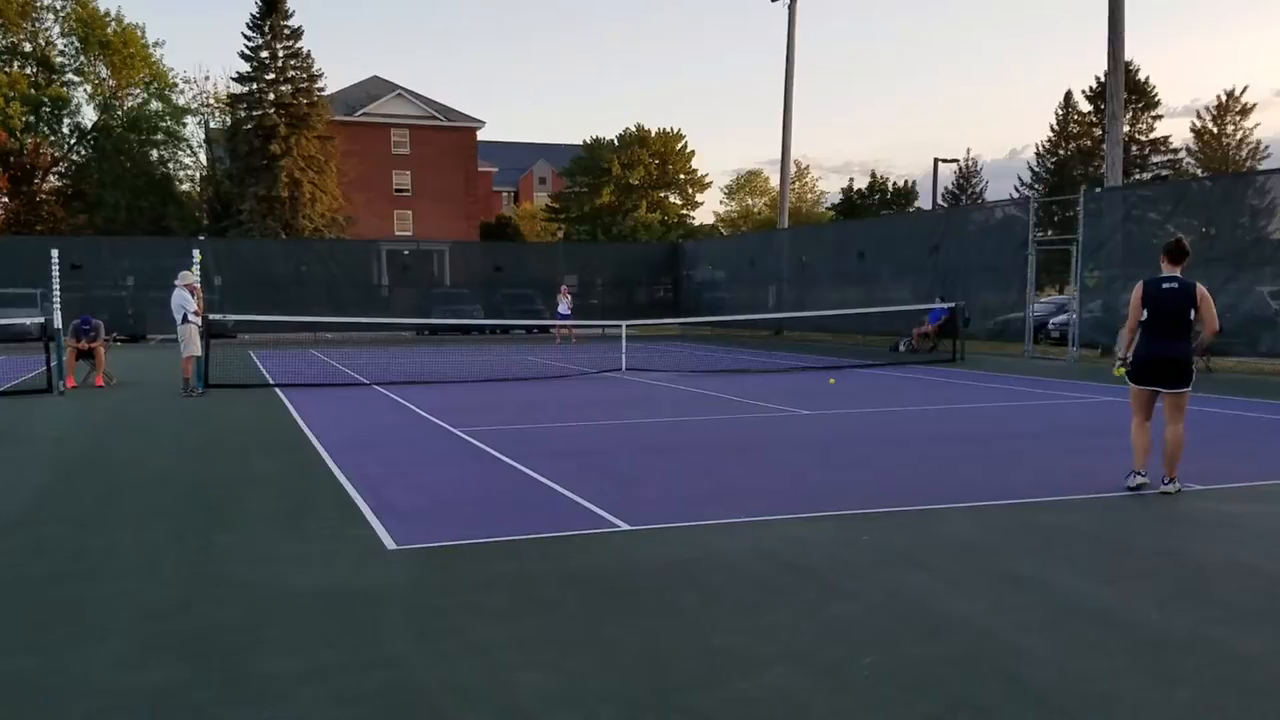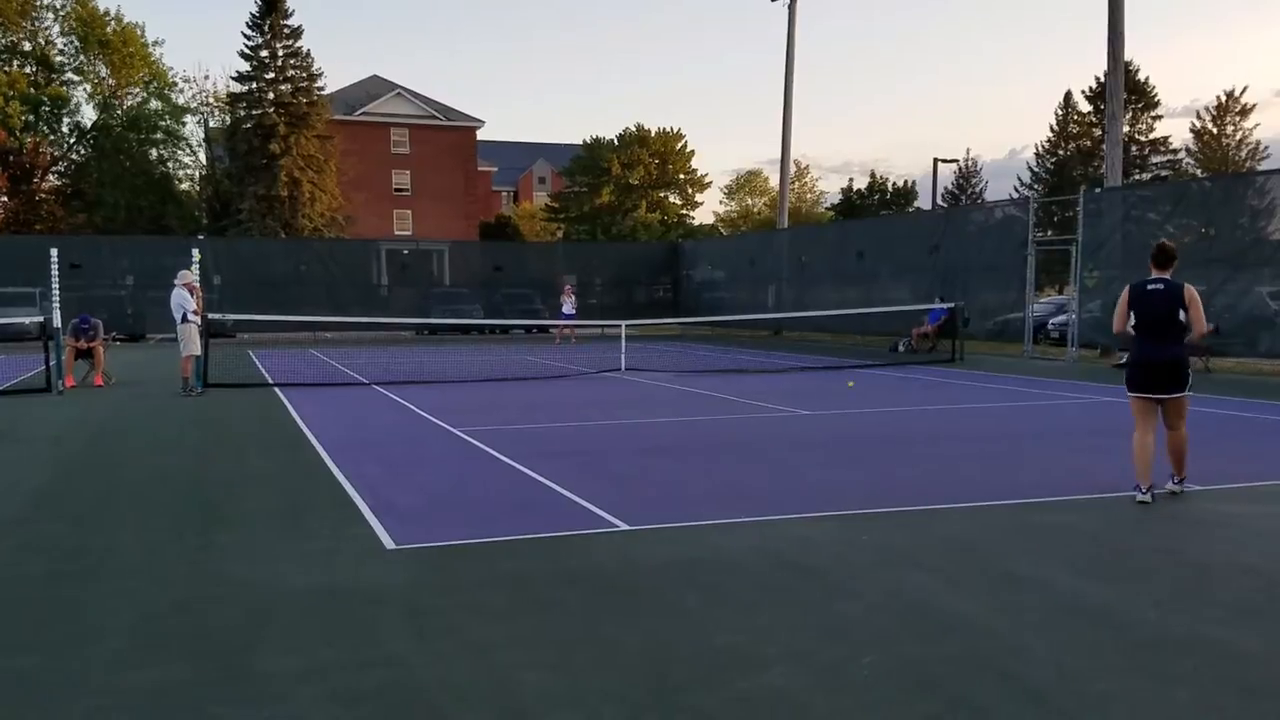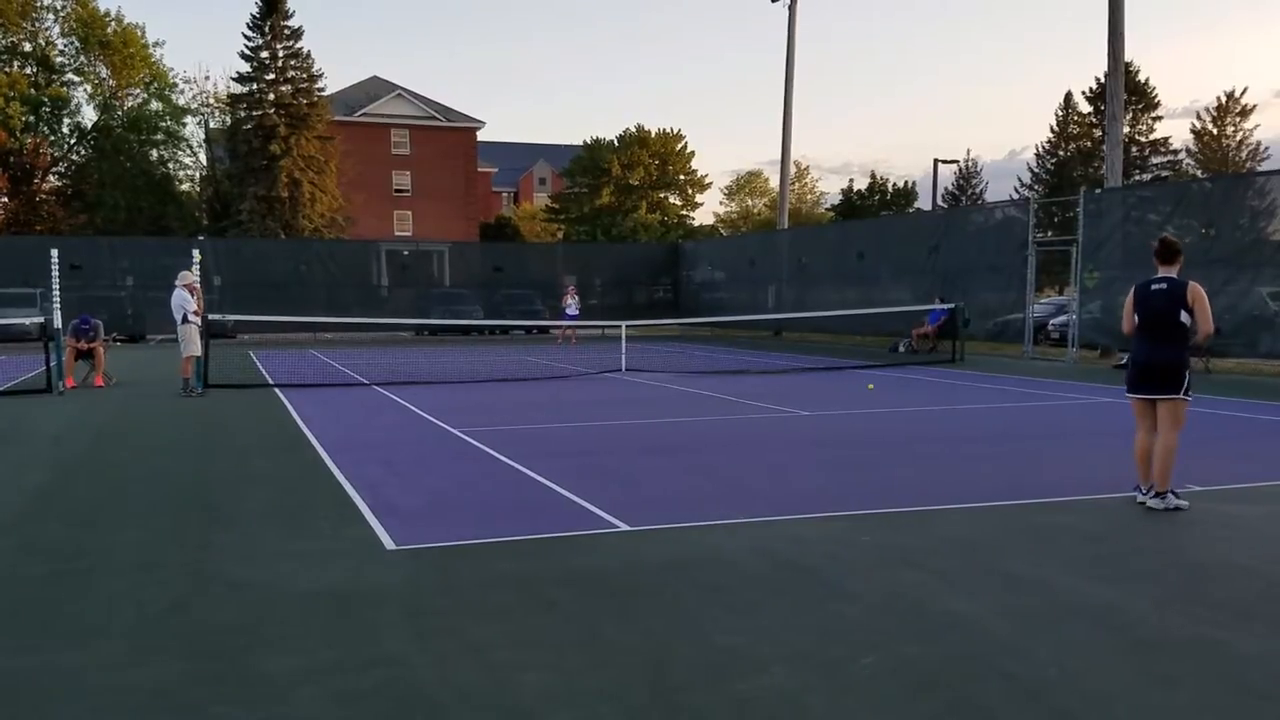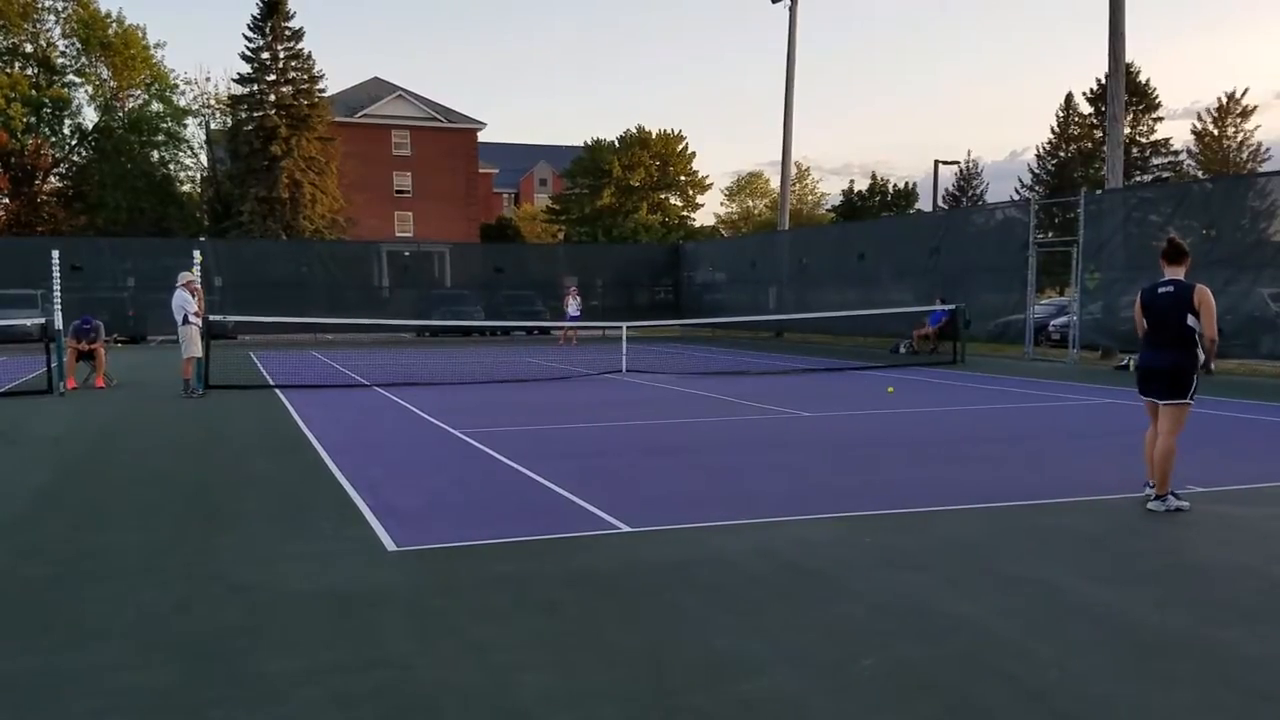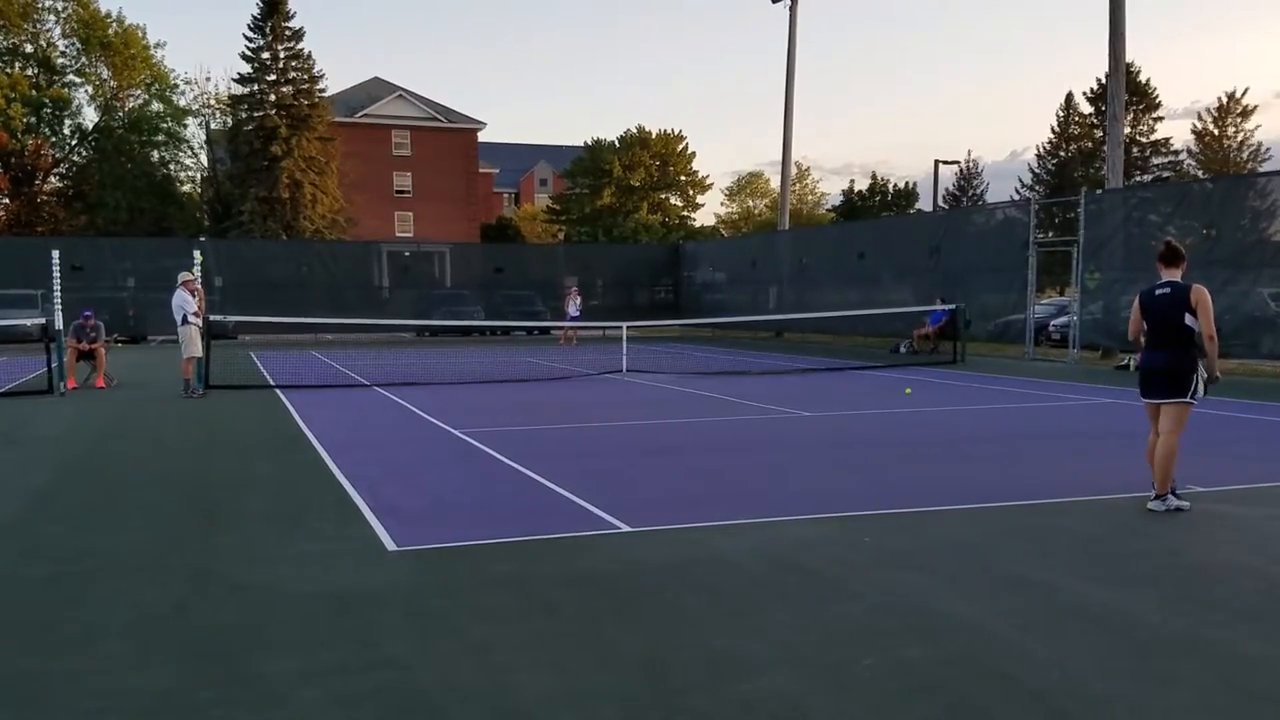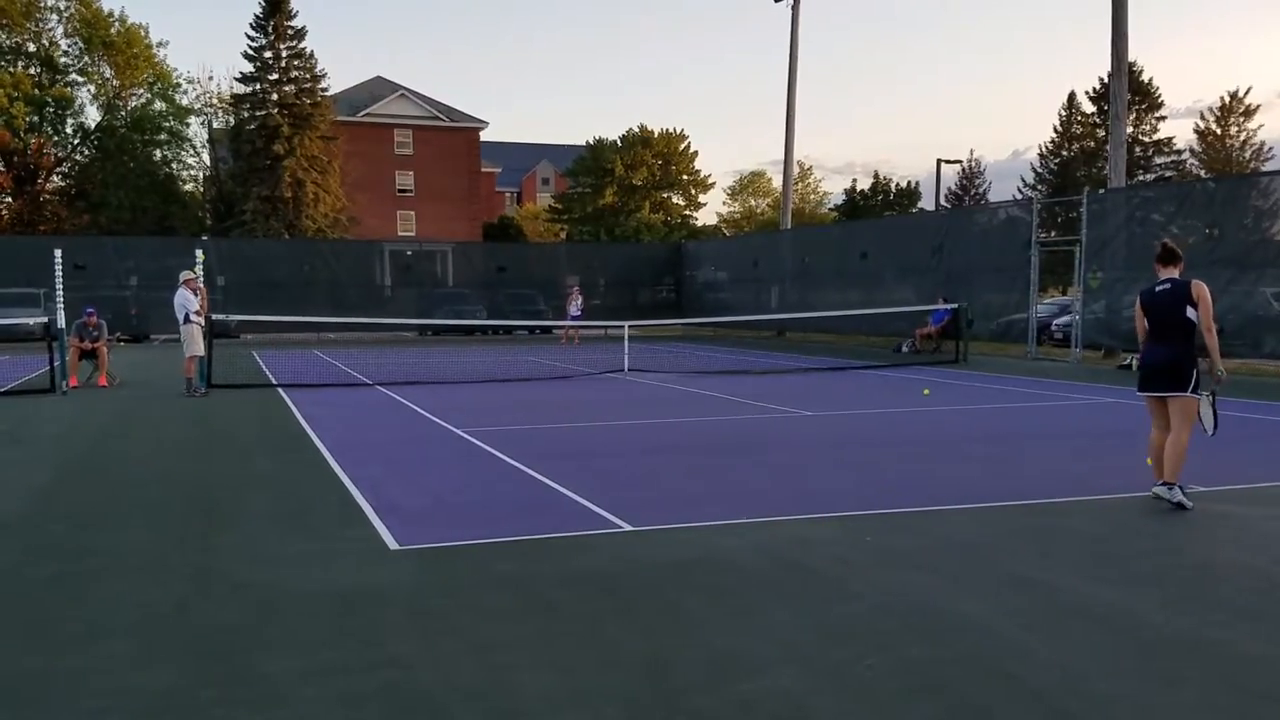
dt=0.4s
person 1, frame 1
left shoulder: (1143, 287)
right shoulder: (1197, 290)
left elbow: (1131, 327)
right elbow: (1212, 328)
left wrist: (1123, 355)
right wrist: (1194, 349)
left hip: (1146, 359)
right hip: (1179, 361)
left knee: (1140, 418)
right knee: (1174, 422)
left ankle: (1138, 472)
right ankle: (1170, 479)
person 1, frame 2
left shoulder: (1131, 291)
right shoulder: (1186, 291)
left elbow: (1118, 328)
right elbow: (1201, 330)
right wrist: (1181, 340)
left hip: (1141, 364)
right hip: (1174, 364)
left knee: (1143, 429)
right knee: (1176, 426)
left ankle: (1144, 487)
right ankle: (1178, 479)
person 1, frame 3
left shoulder: (1137, 290)
right shoulder: (1191, 289)
left elbow: (1128, 328)
right elbow: (1207, 330)
right wrist: (1188, 341)
left hip: (1141, 364)
right hip: (1173, 366)
left knee: (1144, 430)
right knee: (1169, 432)
left ankle: (1144, 488)
right ankle: (1161, 493)
person 1, frame 4
left shoulder: (1145, 294)
right shoulder: (1199, 292)
left elbow: (1142, 333)
right elbow: (1211, 336)
right wrist: (1207, 360)
left hip: (1148, 366)
right hip: (1179, 369)
left knee: (1155, 427)
right knee: (1168, 434)
left ankle: (1152, 483)
right ankle: (1161, 496)
person 1, frame 5
left shoulder: (1143, 297)
right shoulder: (1196, 292)
left elbow: (1134, 336)
right elbow: (1209, 335)
right wrist: (1212, 368)
left hip: (1150, 367)
right hip: (1180, 370)
left knee: (1156, 431)
right knee: (1170, 434)
left ankle: (1161, 484)
right ankle: (1161, 495)
person 1, frame 6
left shoulder: (1144, 296)
right shoulder: (1196, 288)
left elbow: (1142, 337)
right elbow: (1208, 328)
right wrist: (1217, 365)
left hip: (1150, 363)
right hip: (1181, 364)
left knee: (1161, 428)
right knee: (1181, 429)
left ankle: (1161, 481)
right ankle: (1169, 484)
